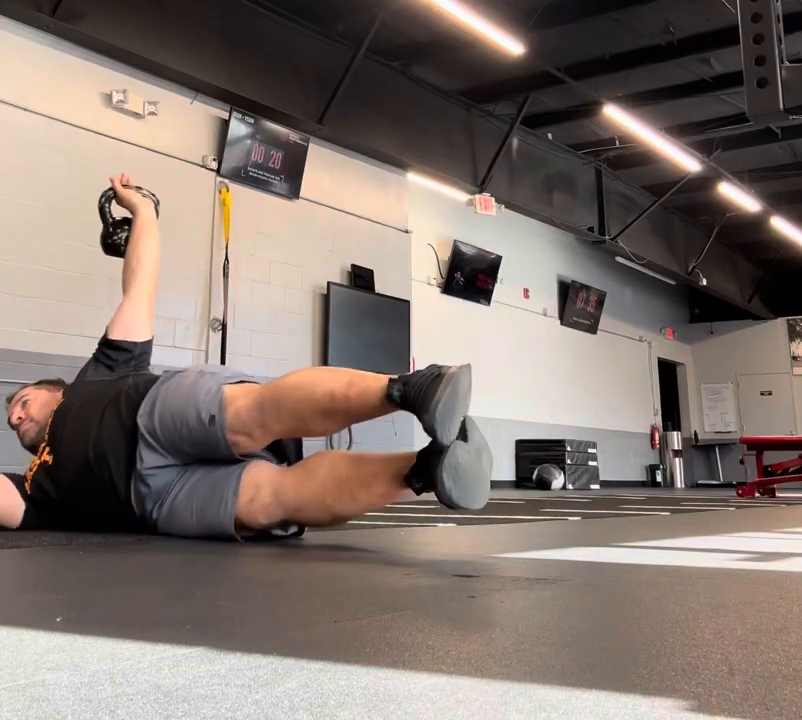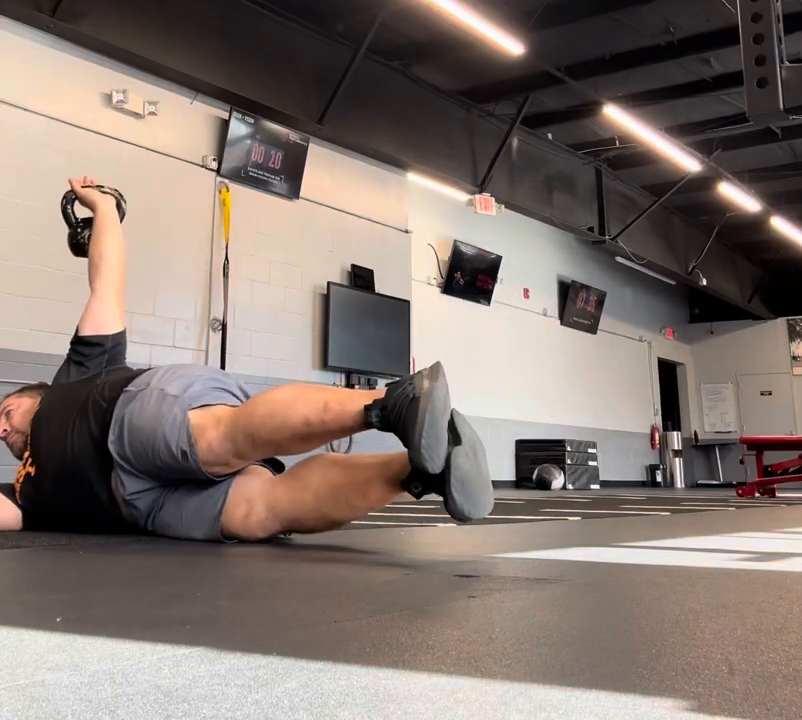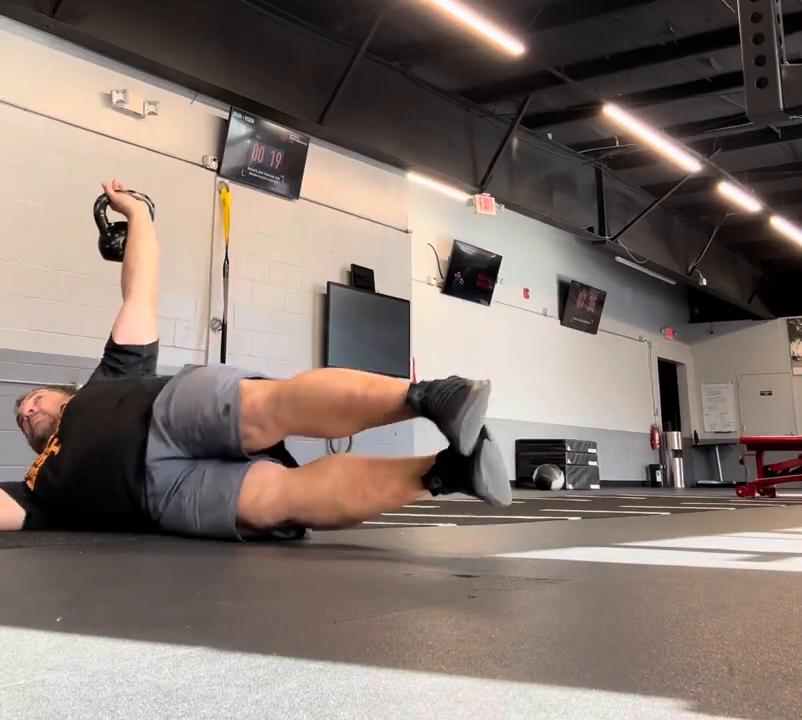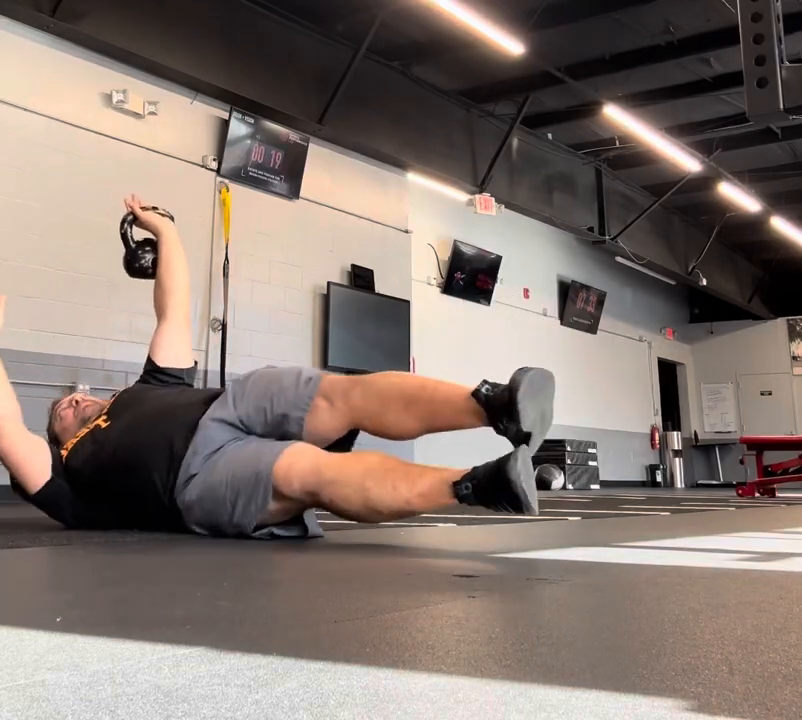
dt=0.5s
person 1, frame 1
left shoulder: (100, 376)
right shoulder: (42, 489)
left elbow: (139, 289)
left wrist: (142, 210)
right hip: (165, 491)
left knee: (254, 412)
right knee: (270, 498)
left ankle: (410, 390)
right ankle: (426, 469)
person 1, frame 2
left shoulder: (80, 375)
left elbow: (106, 286)
left wrist: (103, 208)
right hip: (154, 497)
left knee: (223, 441)
right knee: (261, 510)
right ankle: (426, 469)
person 1, frame 3
left shoulder: (113, 380)
right shoulder: (46, 488)
left elbow: (139, 296)
left wrist: (137, 213)
right hip: (172, 487)
left knee: (265, 407)
right knee: (274, 499)
left ankle: (427, 397)
right ankle: (447, 471)
person 1, frame 4
left shoulder: (151, 390)
right shoulder: (70, 478)
left elbow: (174, 317)
left wrist: (165, 231)
right hip: (200, 478)
left knee: (346, 395)
right knee: (307, 471)
left ankle: (494, 406)
right ankle: (478, 485)
